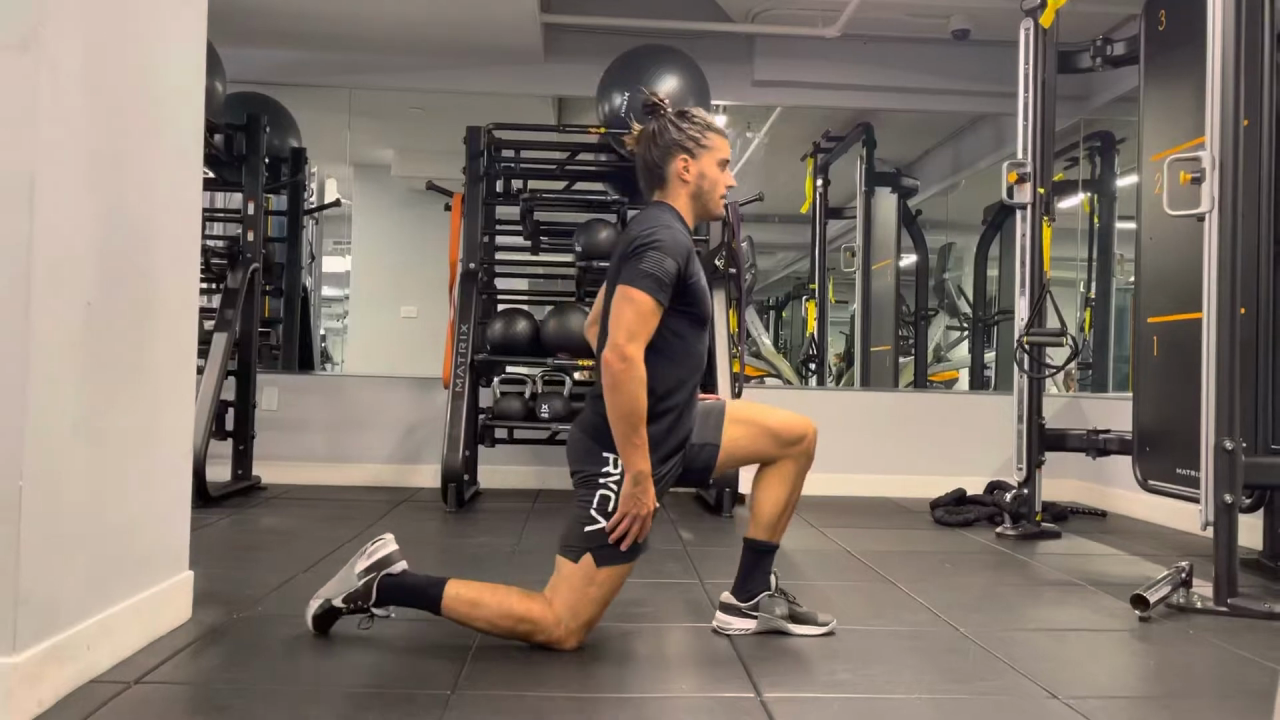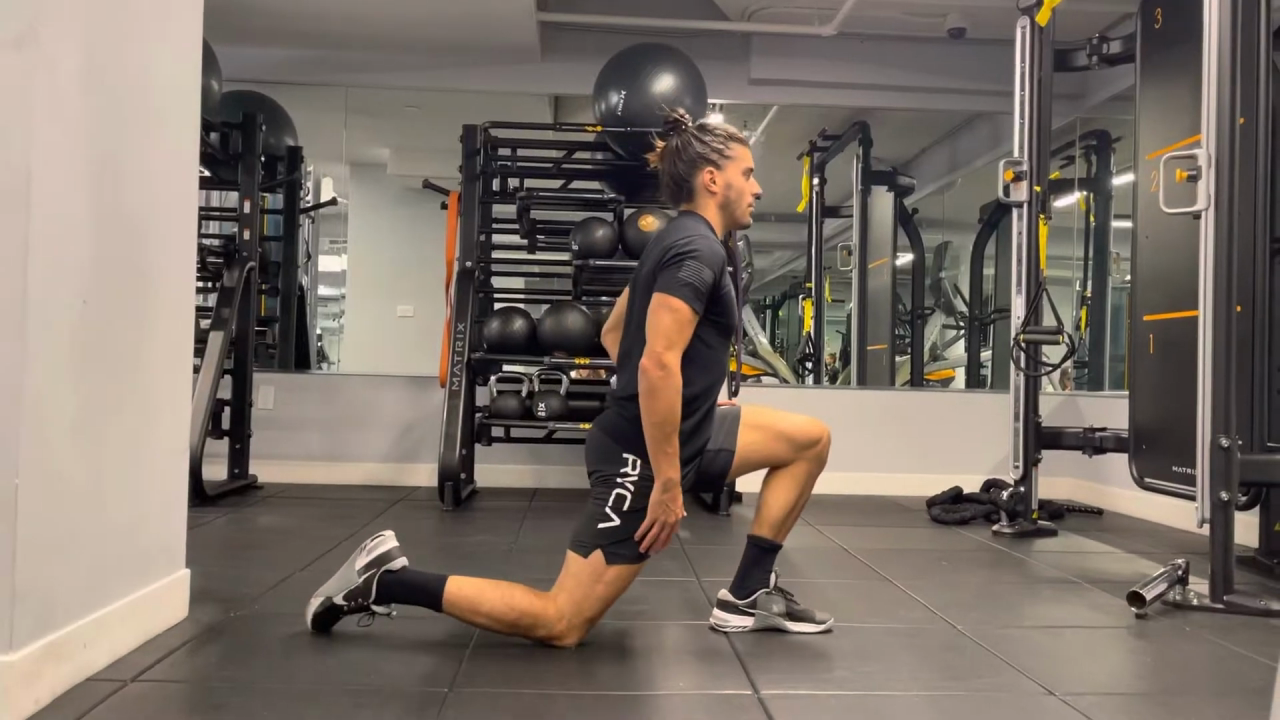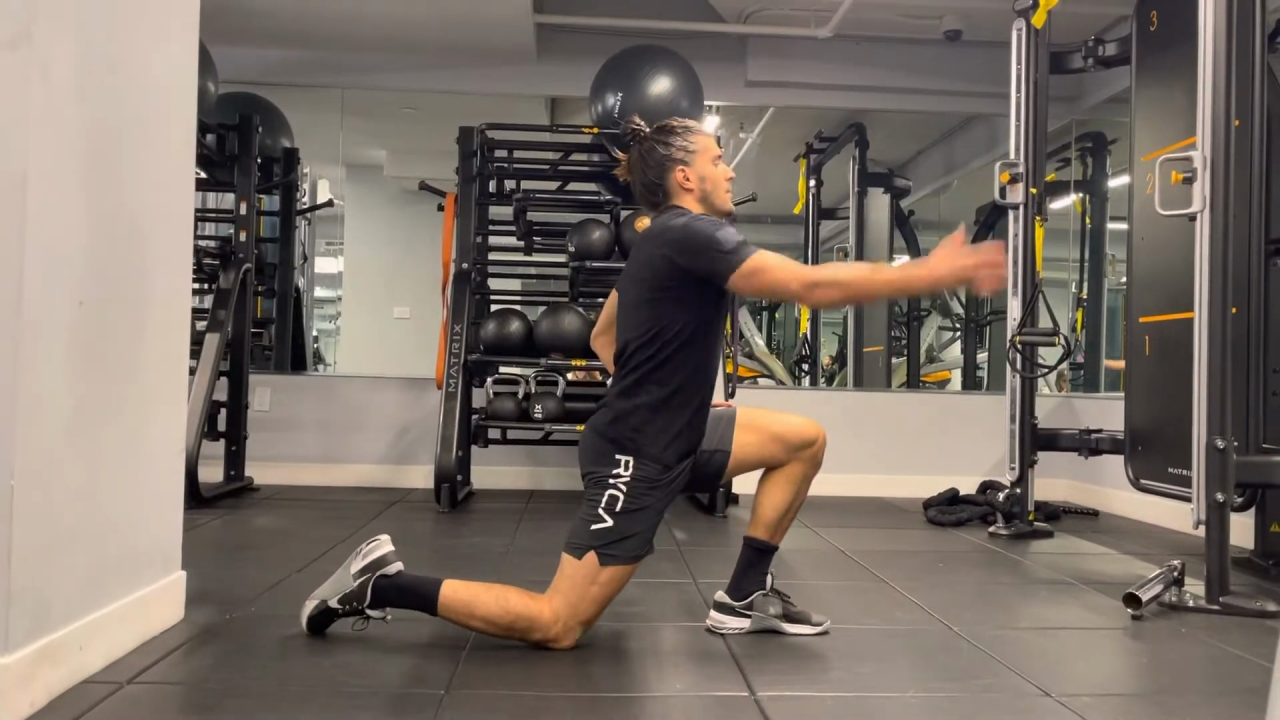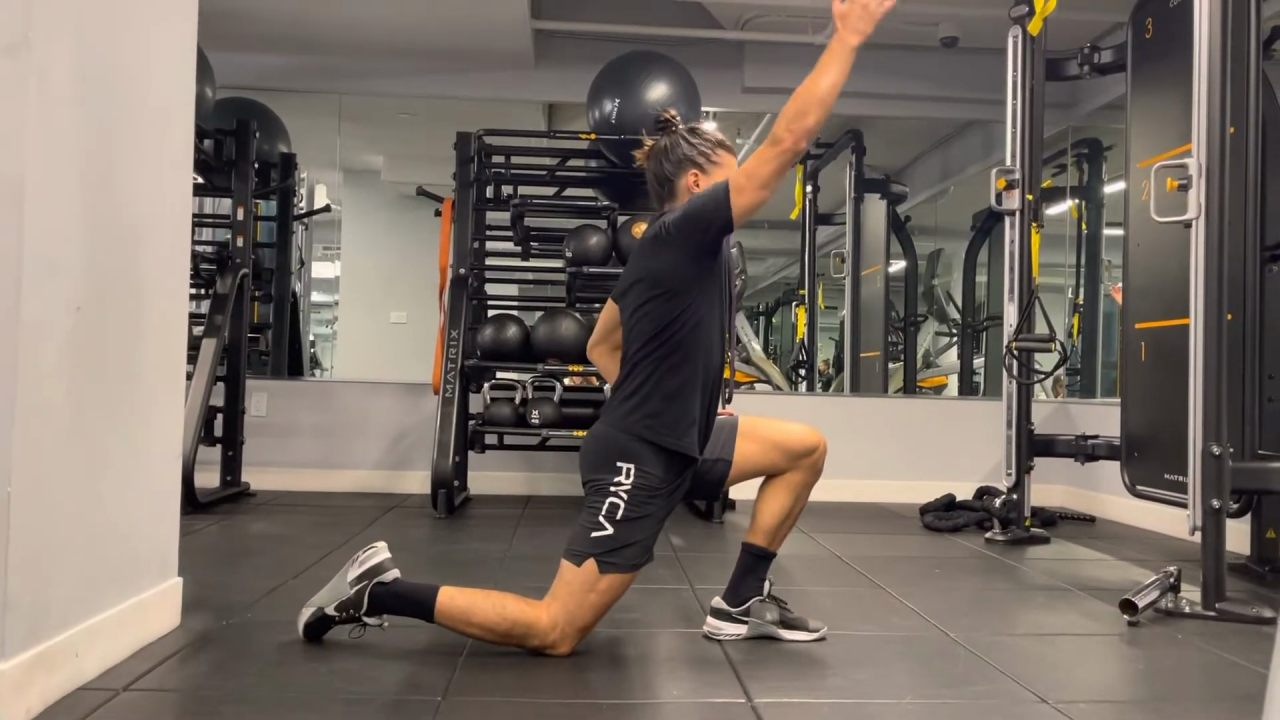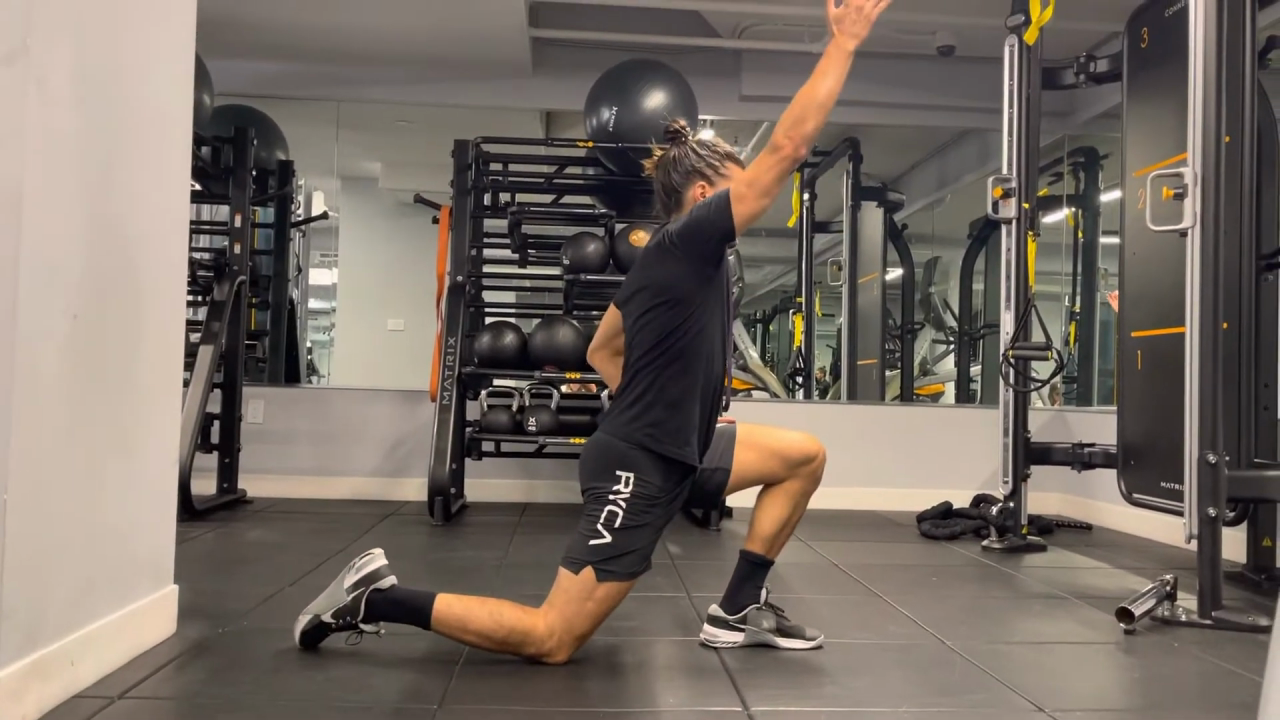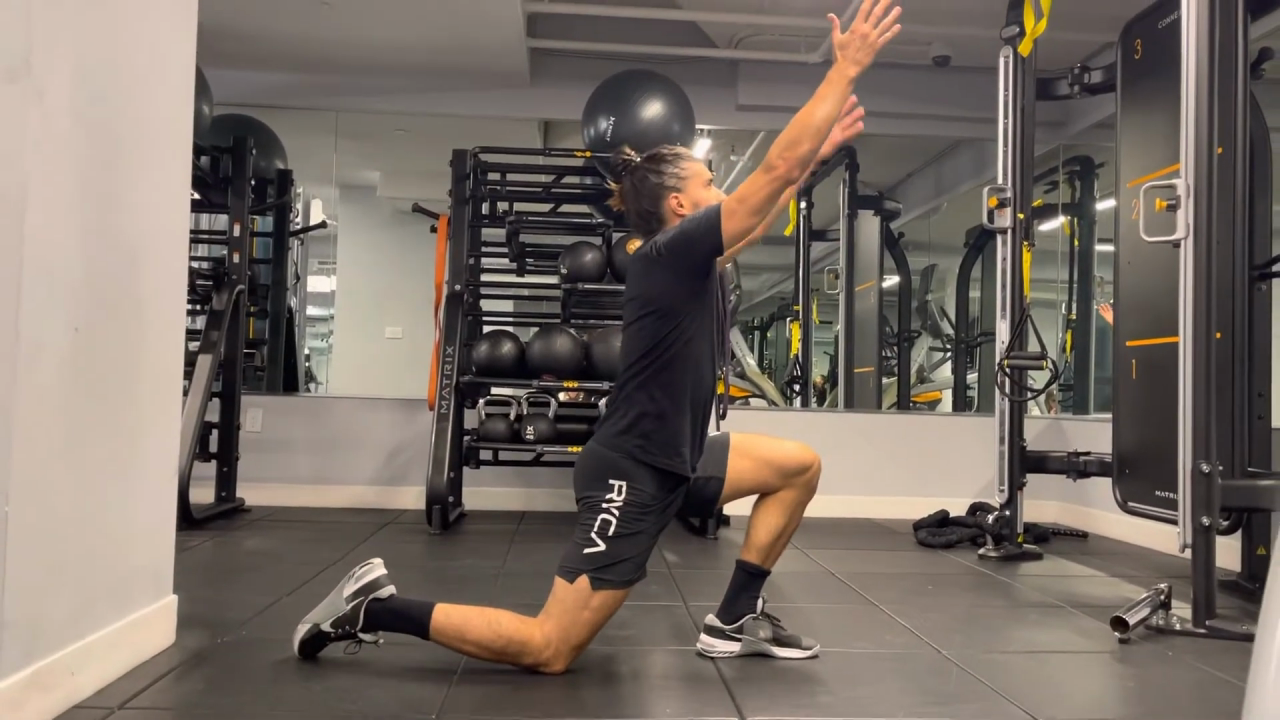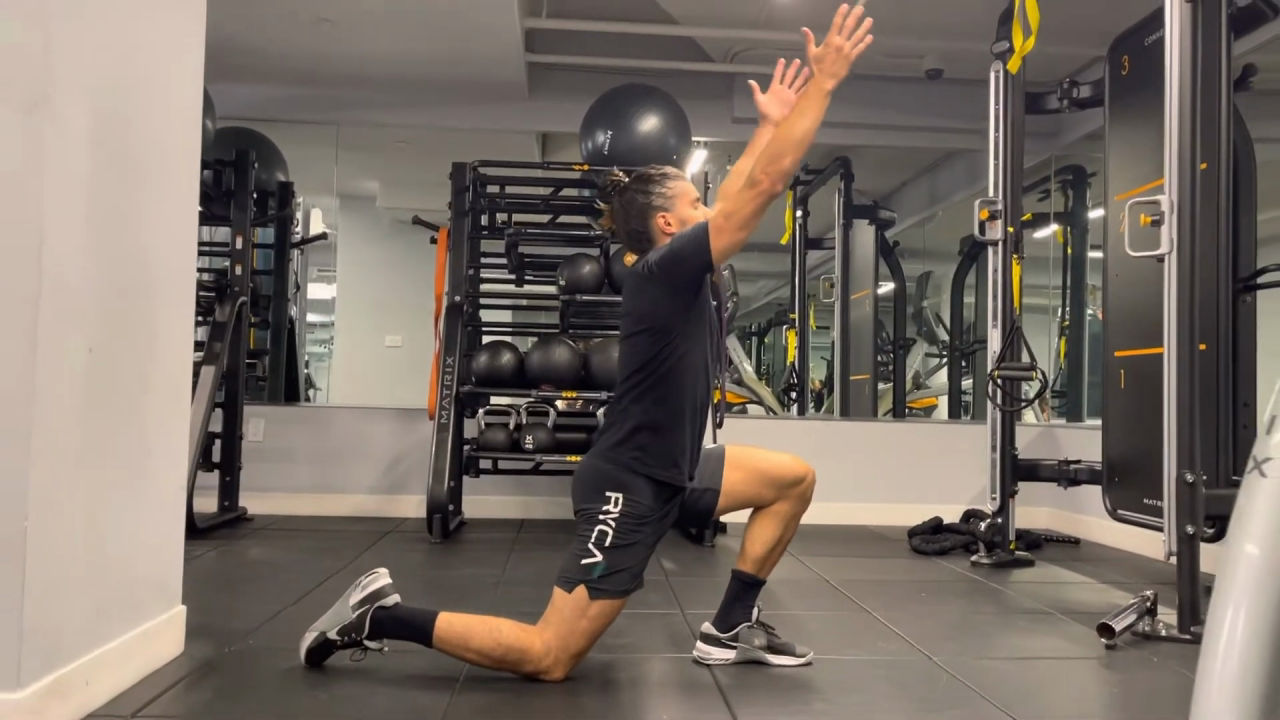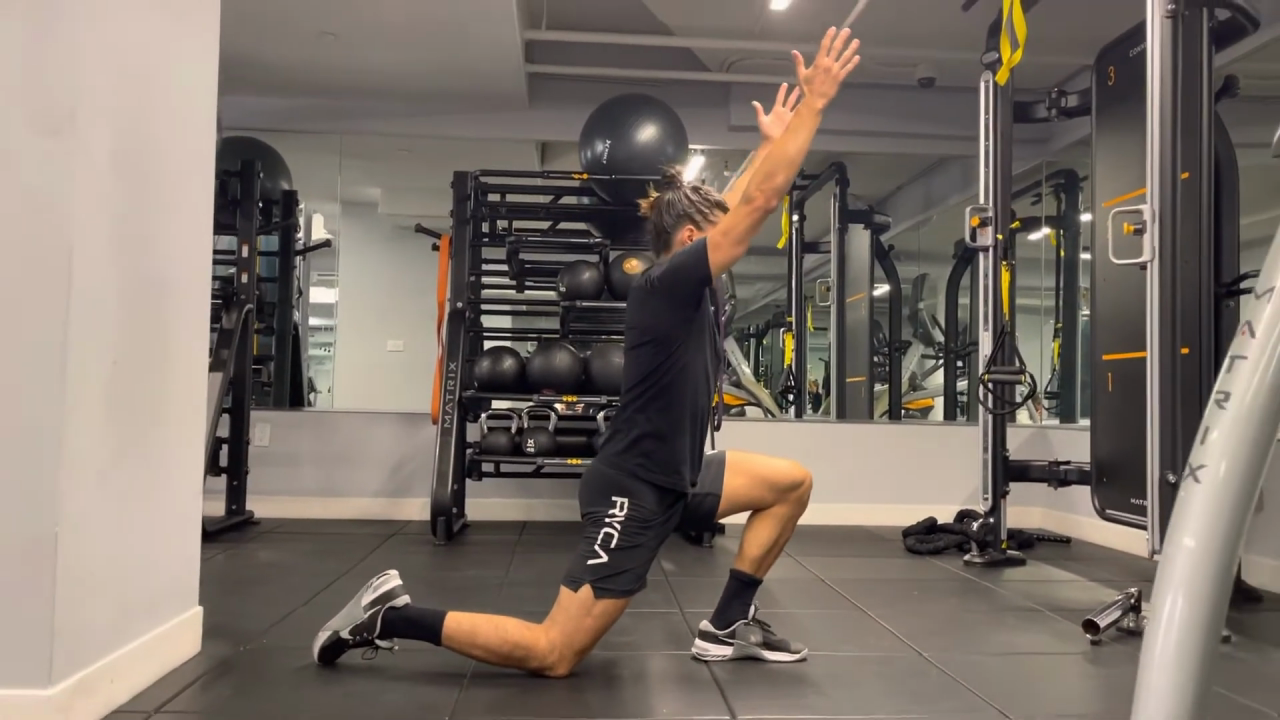
dt=0.5s
person 1, frame 1
left shoulder: (658, 231)
right shoulder: (662, 239)
left elbow: (596, 328)
right elbow: (621, 355)
right wrist: (637, 474)
left hip: (665, 426)
right hip: (626, 447)
left knee: (796, 436)
right knee: (560, 626)
left ankle: (750, 597)
right ankle: (384, 584)
person 1, frame 2
left shoulder: (679, 240)
right shoulder: (699, 250)
left elbow: (614, 332)
right elbow: (658, 363)
right wrist: (668, 484)
left hip: (674, 433)
right hip: (644, 453)
left knee: (809, 440)
right knee: (561, 623)
left ankle: (749, 593)
right ankle: (386, 582)
person 1, frame 3
left shoulder: (669, 242)
right shoulder: (689, 238)
left elbow: (603, 336)
right elbow: (812, 285)
right wrist: (932, 273)
left hip: (666, 437)
right hip: (636, 458)
left knee: (804, 439)
right knee: (557, 624)
left ankle: (743, 598)
right ankle: (384, 584)
person 1, frame 4
left shoulder: (666, 250)
right shoulder: (684, 233)
left elbow: (601, 346)
right elbow: (786, 142)
left hip: (671, 440)
right hip: (641, 461)
left knee: (804, 449)
right knee: (554, 631)
left ankle: (742, 602)
right ankle: (381, 592)
person 1, frame 5
left shoulder: (666, 258)
right shoulder: (687, 242)
left elbow: (601, 353)
right elbow: (786, 148)
left wrist: (680, 402)
left hip: (668, 448)
right hip: (638, 467)
left knee: (803, 456)
right knee: (550, 639)
left ankle: (738, 610)
right ankle: (377, 598)
person 1, frame 6
left shoulder: (678, 262)
right shoulder: (671, 254)
left elbow: (763, 200)
right elbow: (777, 172)
left wrist: (818, 140)
right wrist: (847, 66)
left hip: (667, 458)
right hip: (631, 474)
left knee: (799, 465)
right knee: (548, 650)
left ankle: (735, 619)
right ankle: (379, 608)
person 1, frame 7
left shoulder: (670, 276)
right shoulder: (665, 272)
left elbow: (737, 196)
right elbow: (762, 187)
left wrist: (769, 122)
right wrist: (824, 80)
left hip: (666, 471)
right hip: (628, 487)
left knee: (794, 479)
right knee: (547, 658)
left ankle: (731, 627)
right ankle: (381, 617)
person 1, frame 8
left shoulder: (676, 288)
right shoulder: (669, 284)
left elbow: (737, 207)
right elbow: (760, 201)
left wrist: (770, 139)
right wrist: (815, 100)
left hip: (668, 478)
right hip: (634, 492)
left knee: (791, 483)
right knee: (553, 654)
left ankle: (729, 625)
right ankle: (391, 617)
